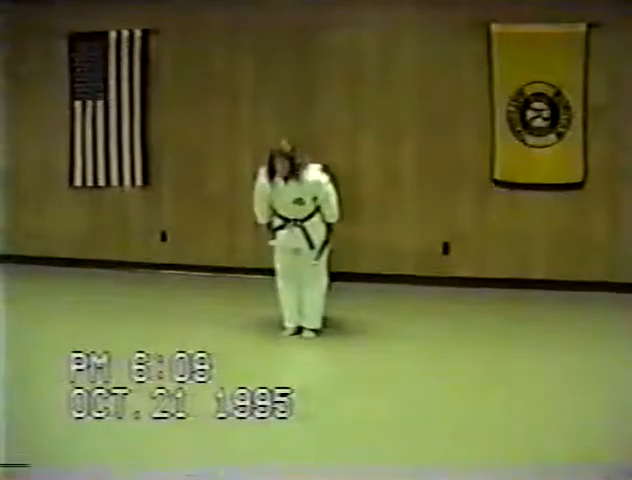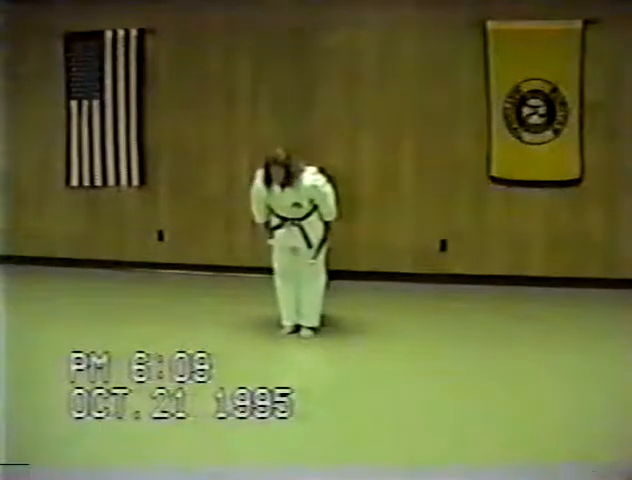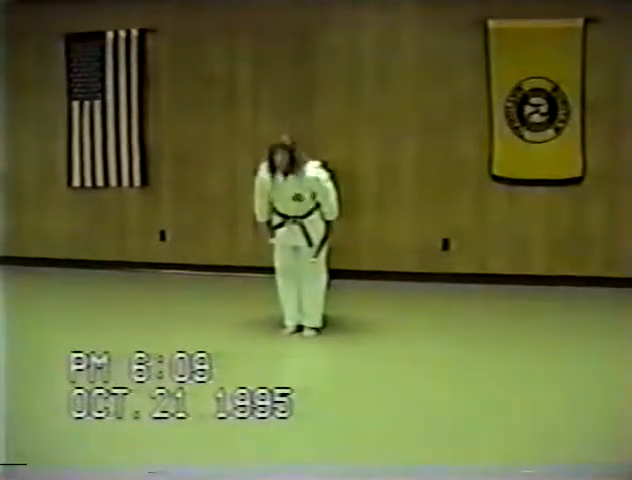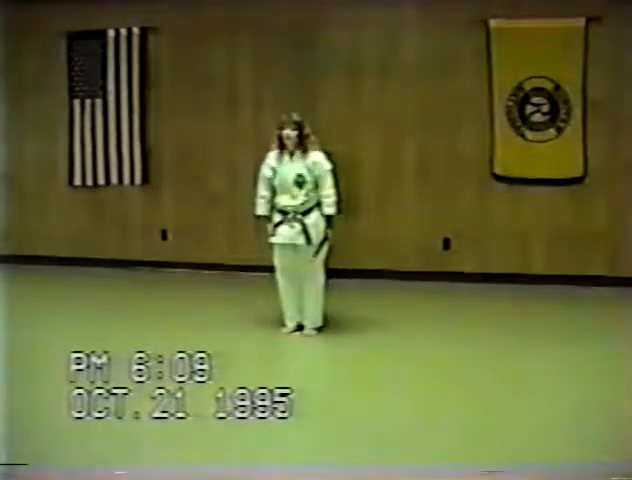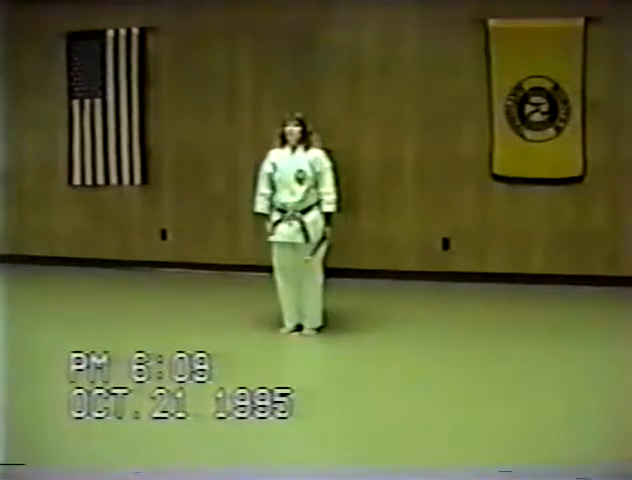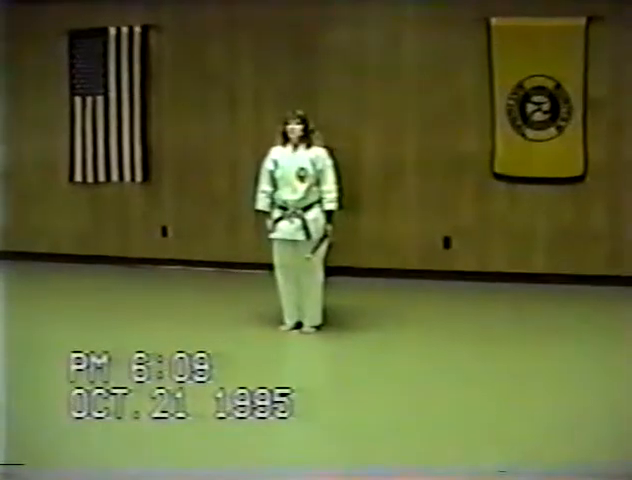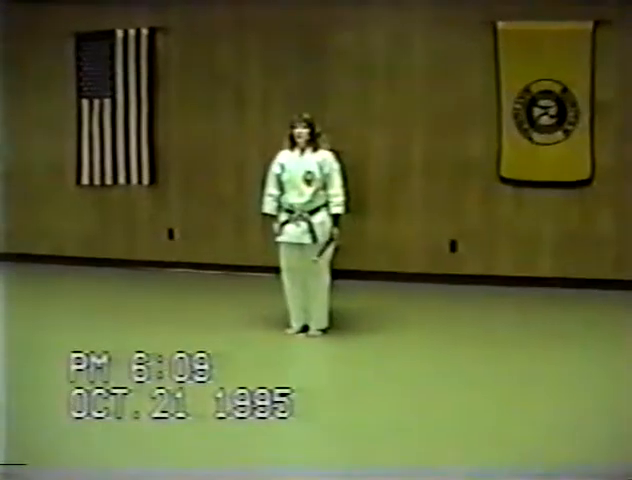
dt=0.3s
person 1, frame 1
left shoulder: (313, 178)
right shoulder: (264, 180)
left elbow: (329, 202)
right elbow: (261, 205)
left wrist: (329, 228)
right wrist: (268, 227)
left hip: (312, 228)
right hip: (284, 228)
left knee: (313, 274)
right knee: (285, 274)
left ankle: (311, 324)
right ankle: (291, 322)
person 1, frame 2
left shoulder: (310, 182)
right shoulder: (260, 184)
left elbow: (327, 201)
right elbow: (258, 206)
left wrist: (327, 226)
right wrist: (266, 226)
left hip: (309, 226)
right hip: (282, 226)
left knee: (311, 273)
right knee: (283, 273)
left ankle: (309, 322)
right ankle: (289, 321)
person 1, frame 3
left shoulder: (312, 173)
right shoulder: (265, 174)
left elbow: (328, 199)
right elbow: (261, 201)
left wrist: (327, 224)
right wrist: (267, 224)
left hip: (310, 224)
right hip: (283, 225)
left knee: (313, 272)
right knee: (284, 273)
left ankle: (312, 322)
right ankle: (292, 320)
person 1, frame 4
left shoulder: (316, 159)
right shoulder: (272, 159)
left elbow: (327, 192)
right elbow: (264, 192)
left wrist: (328, 223)
right wrist: (268, 221)
left hip: (311, 222)
right hip: (283, 222)
left knee: (312, 272)
right knee: (285, 272)
left ankle: (313, 321)
right ankle: (292, 320)
person 1, frame 5
left shoulder: (316, 156)
right shoulder: (273, 157)
left elbow: (327, 190)
right elbow: (264, 189)
left wrist: (327, 221)
right wrist: (267, 219)
left hip: (309, 221)
right hip: (282, 221)
left knee: (310, 271)
right knee: (284, 271)
left ankle: (312, 322)
right ankle: (291, 320)
person 1, frame 6
left shoulder: (318, 154)
right shoulder: (275, 154)
left elbow: (328, 188)
right elbow: (265, 186)
left wrist: (328, 219)
right wrist: (268, 216)
left hip: (310, 218)
right hip: (283, 218)
left knee: (311, 269)
right knee: (284, 269)
left ankle: (312, 319)
right ankle: (290, 318)
person 1, frame 7
left shoulder: (325, 158)
right shoulder: (282, 158)
left elbow: (335, 192)
right elbow: (272, 190)
left wrist: (335, 223)
right wrist: (275, 219)
left hip: (317, 222)
right hip: (289, 222)
left knee: (317, 273)
right knee: (291, 272)
left ankle: (317, 323)
right ankle: (297, 321)
